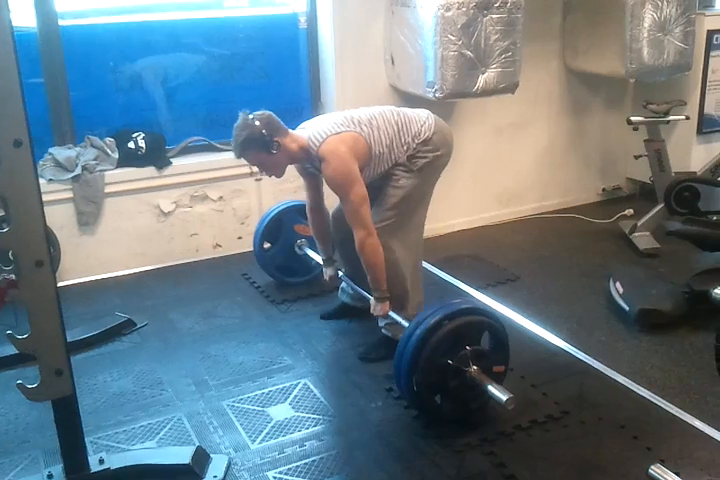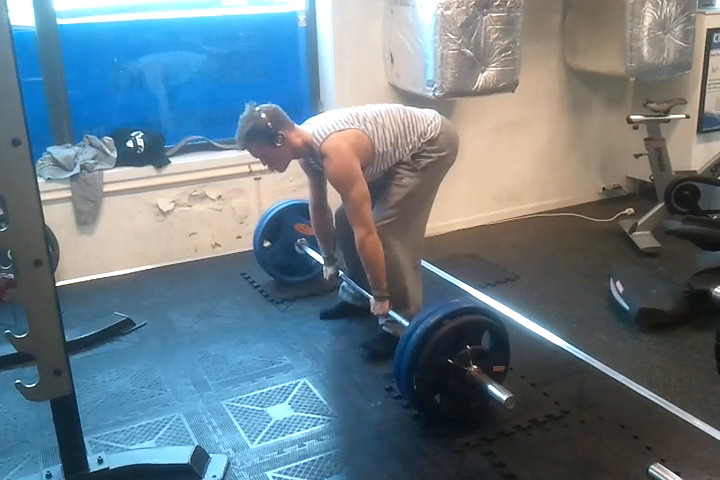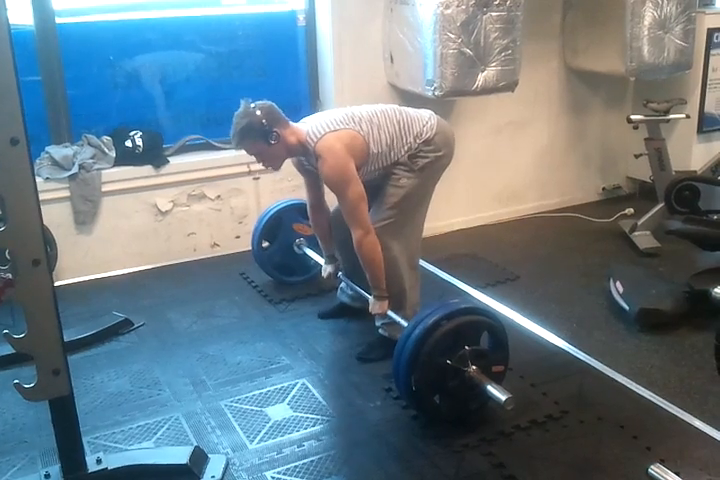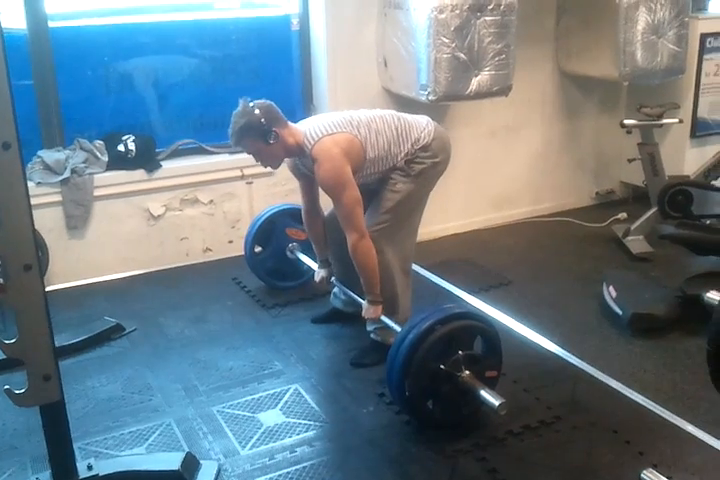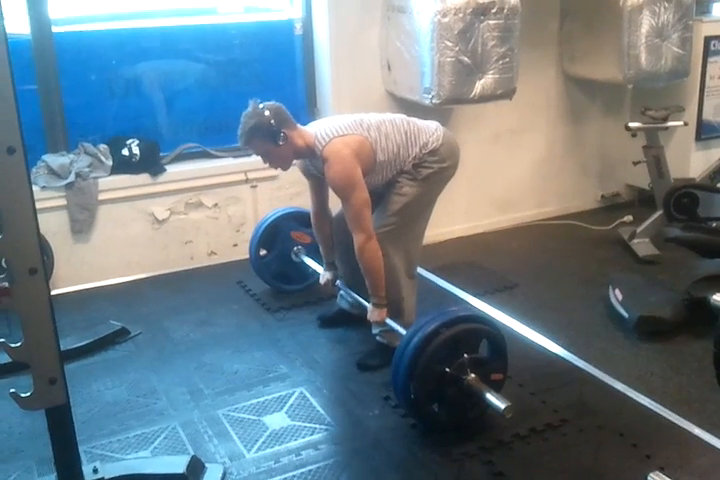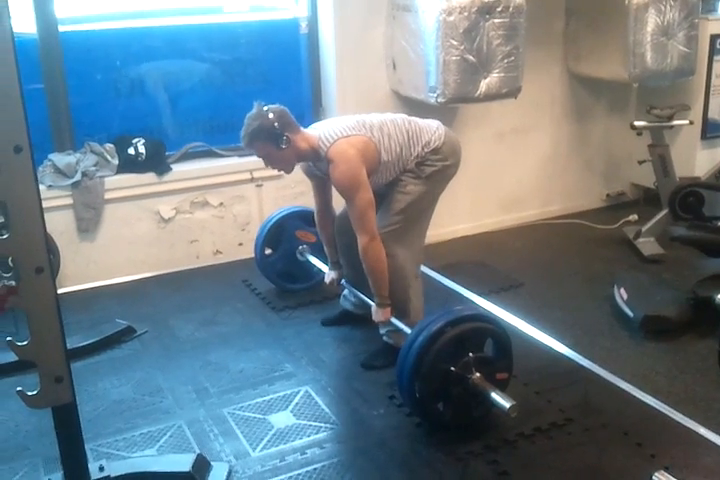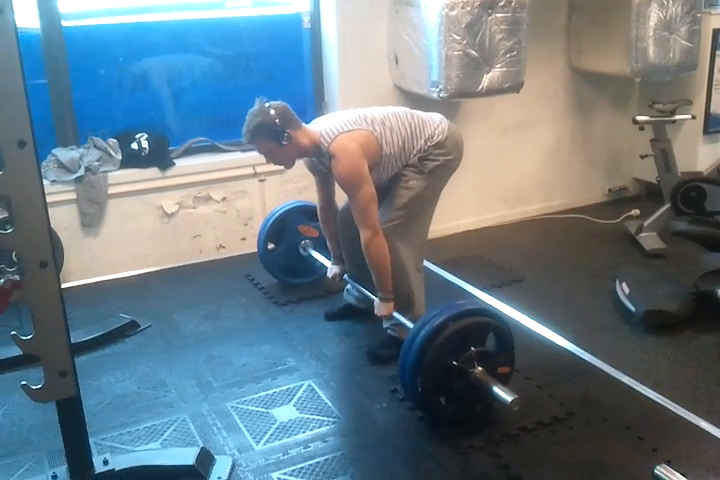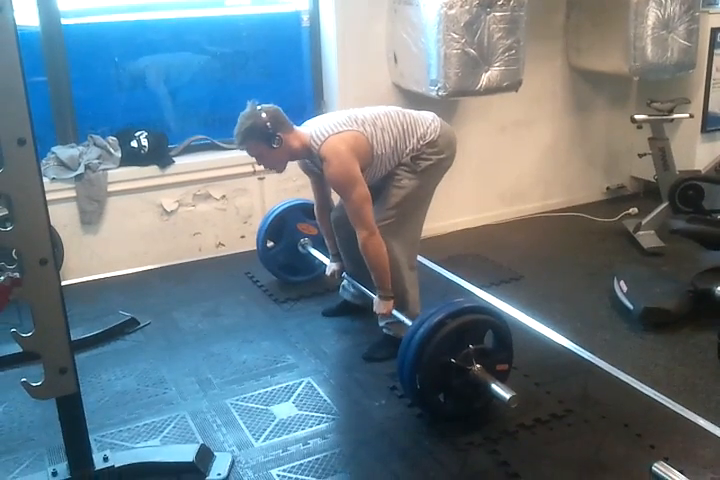
dt=0.3s
person 1, frame 1
left shoulder: (333, 156)
right shoulder: (301, 145)
left elbow: (365, 233)
right elbow: (316, 209)
left wrist: (381, 296)
right wrist: (328, 260)
left hip: (427, 142)
right hip: (396, 146)
left knee: (388, 232)
right knee: (343, 220)
left ankle: (399, 330)
right ankle: (357, 299)
person 1, frame 2
left shoulder: (336, 154)
right shoulder: (306, 142)
left elbow: (365, 231)
right elbow: (318, 207)
left wrist: (381, 295)
right wrist: (328, 259)
left hip: (431, 143)
right hip: (402, 146)
left knee: (389, 231)
right knee: (346, 221)
left ankle: (400, 328)
right ankle: (357, 298)
person 1, frame 3
left shoulder: (330, 154)
right shoulder: (300, 146)
left elbow: (363, 231)
right elbow: (317, 207)
left wrist: (380, 295)
right wrist: (330, 258)
left hip: (428, 143)
right hip: (395, 146)
left knee: (386, 232)
right knee: (342, 221)
left ankle: (396, 330)
right ankle: (355, 298)
person 1, frame 4
left shoulder: (327, 158)
right shoulder: (298, 148)
left elbow: (358, 236)
right elbow: (311, 211)
left wrist: (374, 300)
right wrist: (323, 263)
left hip: (424, 149)
right hip: (392, 153)
left knee: (382, 236)
right knee: (337, 225)
left ankle: (388, 336)
right ankle: (348, 303)
person 1, frame 5
left shoulder: (337, 158)
right shoulder: (308, 149)
left elbow: (365, 238)
right elbow: (319, 212)
left wrist: (378, 303)
right wrist: (329, 265)
left hip: (432, 153)
right hip: (400, 157)
left knee: (387, 239)
right knee: (343, 227)
left ankle: (395, 338)
right ankle: (353, 305)
person 1, frame 6
left shoulder: (342, 159)
right shoulder: (311, 149)
left elbow: (368, 238)
right elbow: (323, 213)
left wrist: (382, 302)
right wrist: (334, 264)
left hip: (434, 152)
right hip: (402, 155)
left knee: (391, 238)
right knee: (346, 227)
left ankle: (401, 338)
right ankle: (357, 305)
person 1, frame 7
left shoulder: (344, 154)
right shoulder: (313, 143)
left elbow: (371, 233)
right elbow: (327, 208)
left wrist: (386, 297)
right wrist: (337, 259)
left hip: (437, 146)
right hip: (405, 148)
left knee: (394, 233)
right knee: (349, 222)
left ankle: (404, 331)
right ankle: (361, 300)
person 1, frame 8
left shoulder: (335, 156)
right shoulder: (305, 142)
left elbow: (368, 233)
right elbow: (323, 207)
left wrist: (384, 294)
right wrist: (335, 257)
left hip: (429, 145)
right hip: (401, 147)
left knee: (389, 232)
right knee: (344, 220)
left ankle: (400, 330)
right ankle: (359, 295)
